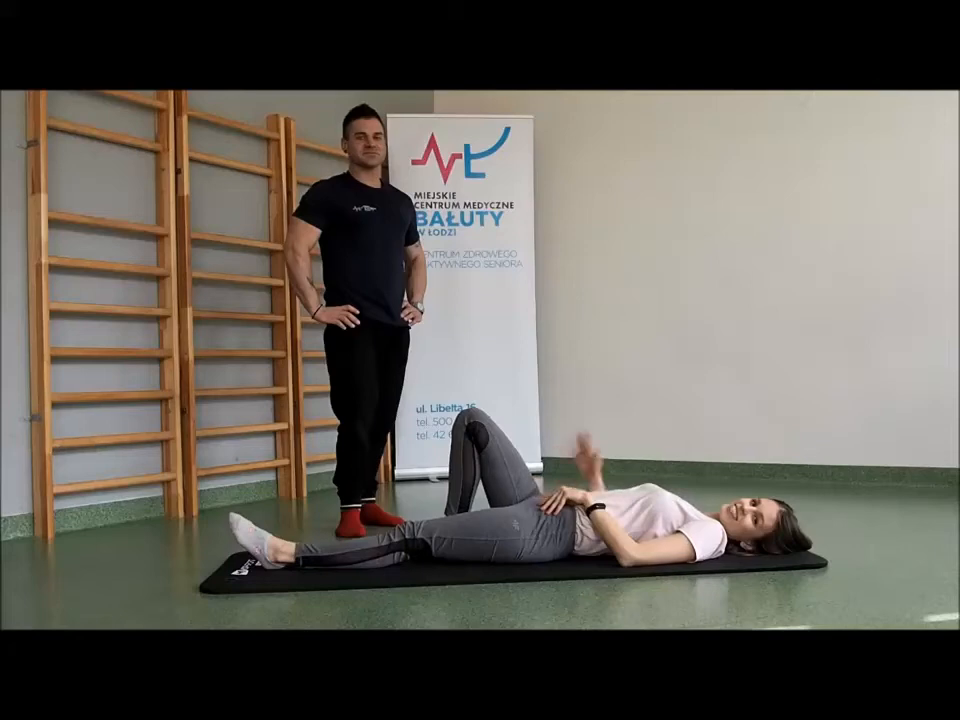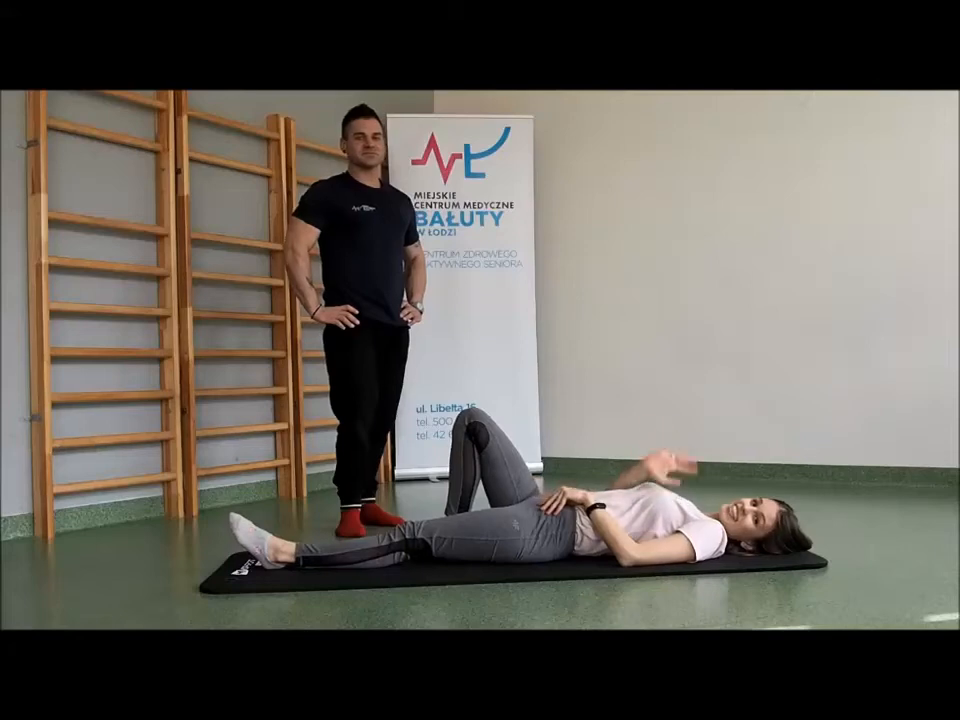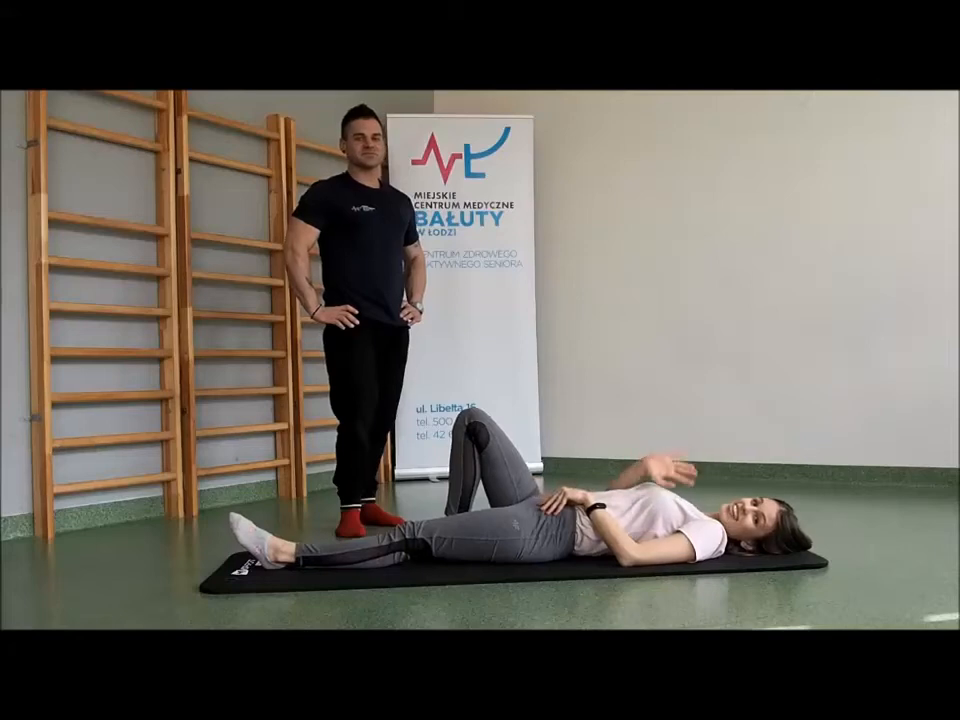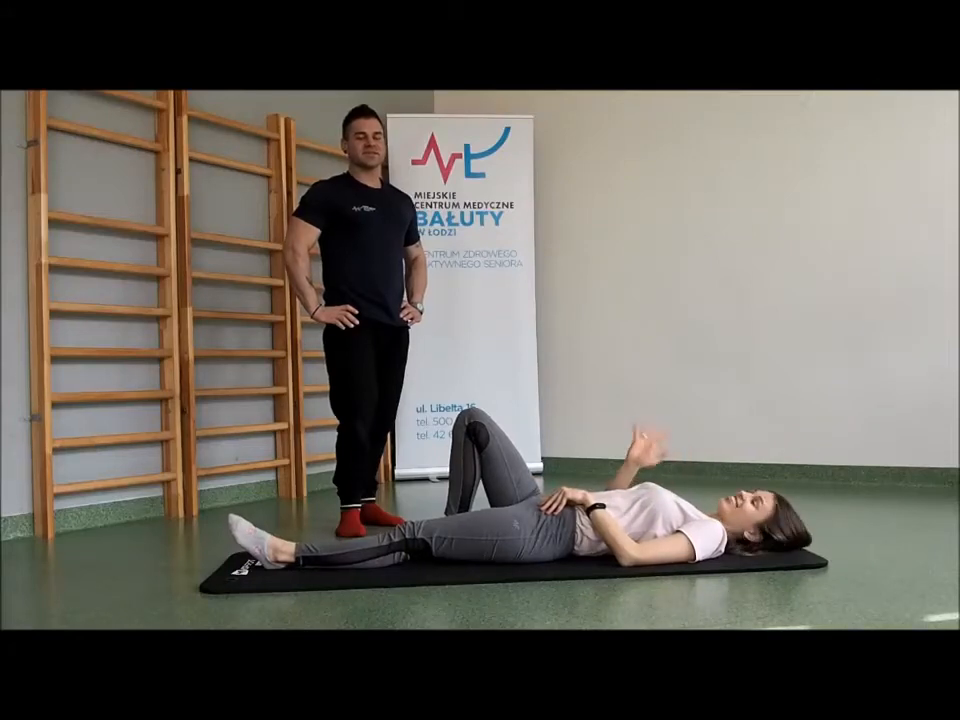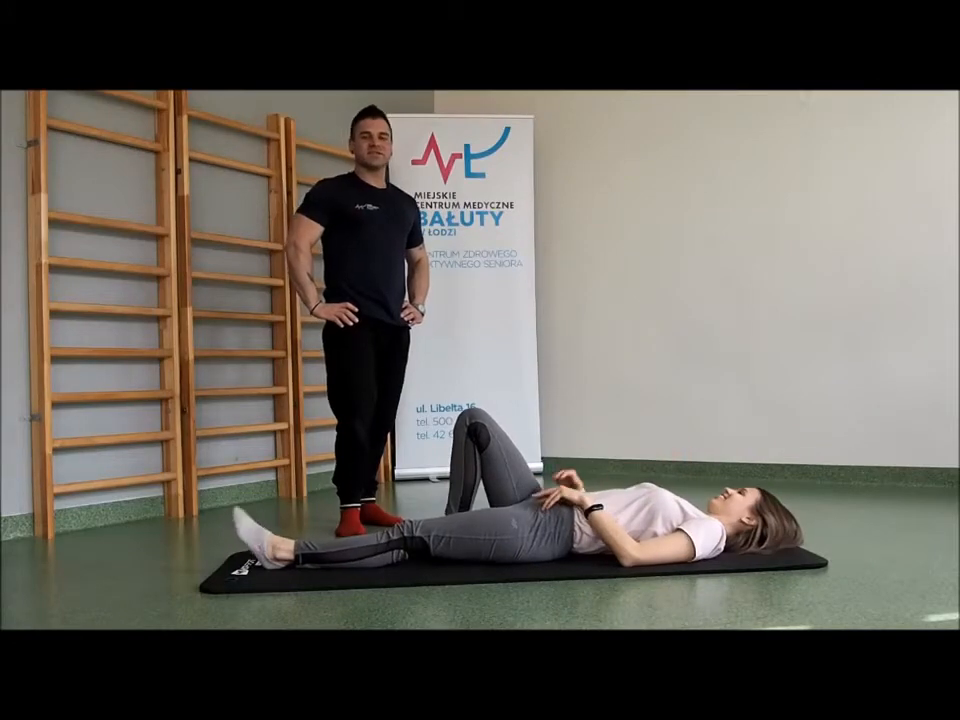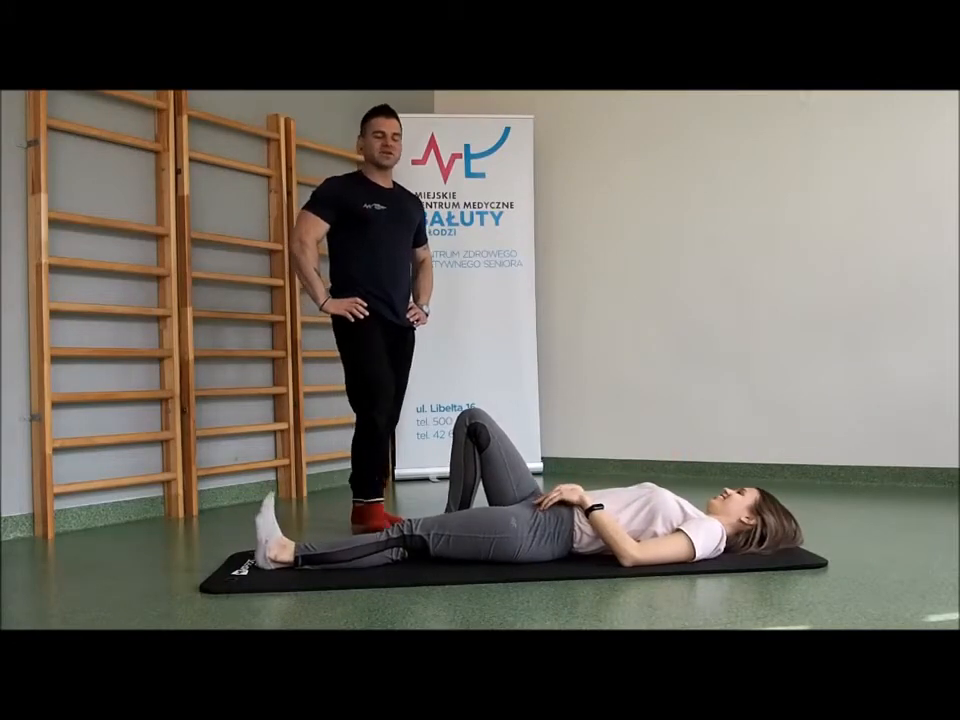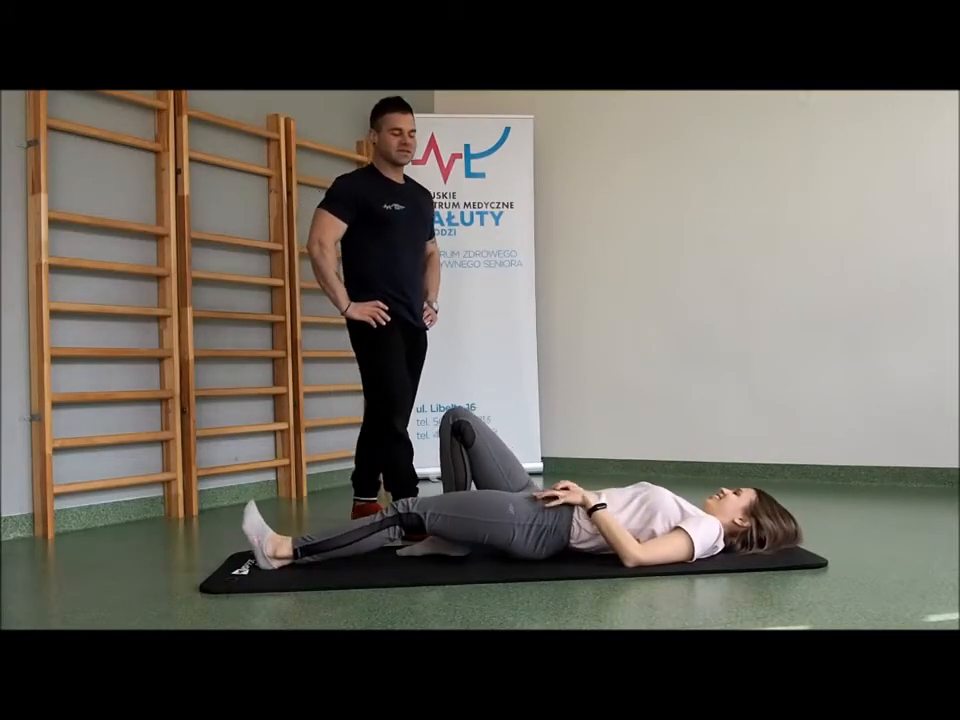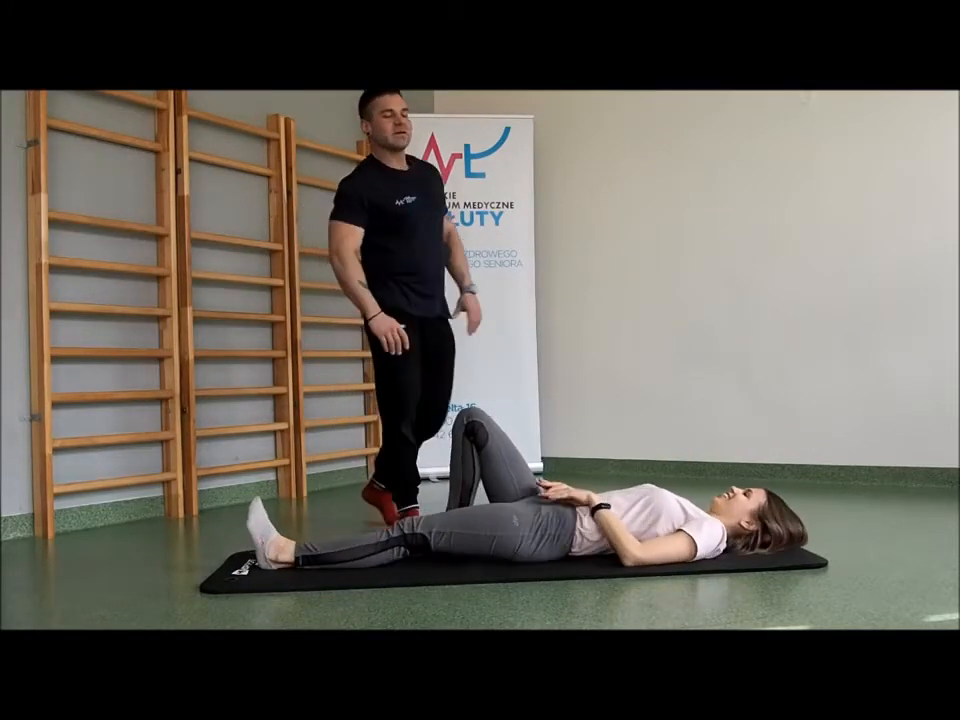
dt=0.4s
person 1, frame 1
left shoulder: (709, 540)
right shoulder: (696, 516)
left elbow: (631, 555)
left wrist: (586, 501)
right wrist: (592, 473)
left hip: (545, 534)
right hip: (545, 508)
left knee: (409, 537)
right knee: (472, 422)
left ankle: (287, 553)
right ankle: (452, 536)
person 1, frame 2
left shoulder: (710, 539)
right shoulder: (695, 514)
left elbow: (631, 555)
left wrist: (585, 499)
right wrist: (648, 469)
left hip: (544, 536)
right hip: (544, 507)
left knee: (408, 537)
right knee: (472, 421)
left ankle: (288, 554)
right ankle: (453, 534)
person 1, frame 3
left shoulder: (710, 539)
right shoulder: (697, 516)
left elbow: (631, 554)
left wrist: (586, 500)
right wrist: (647, 468)
left hip: (546, 535)
right hip: (543, 507)
left knee: (410, 536)
right knee: (473, 422)
left ankle: (288, 553)
right ankle: (453, 535)
person 1, frame 4
left shoulder: (711, 538)
right shoulder: (696, 516)
left elbow: (631, 555)
left wrist: (587, 500)
right wrist: (630, 462)
left hip: (547, 535)
right hip: (542, 507)
left knee: (409, 537)
right knee: (472, 421)
left ankle: (287, 554)
right ankle: (453, 534)
person 1, frame 5
left shoulder: (709, 536)
right shoulder: (691, 514)
left elbow: (633, 555)
left wrist: (586, 502)
right wrist: (579, 485)
left hip: (546, 535)
right hip: (545, 507)
left knee: (411, 535)
right knee: (474, 421)
left ankle: (288, 551)
right ankle: (452, 535)
person 1, frame 6
left shoulder: (708, 537)
right shoulder: (691, 516)
left elbow: (631, 555)
left wrist: (586, 500)
right wrist: (577, 495)
left hip: (544, 534)
right hip: (543, 509)
left knee: (409, 536)
right knee: (472, 422)
left ankle: (288, 553)
right ankle: (453, 533)
person 1, frame 7
left shoulder: (707, 534)
right shoulder: (690, 516)
left elbow: (637, 556)
left wrist: (589, 502)
right wrist: (582, 492)
left hip: (542, 526)
right hip: (540, 503)
left knee: (406, 512)
right knee: (457, 422)
left ankle: (286, 550)
right ankle: (450, 538)
person 1, frame 8
left shoulder: (710, 536)
right shoulder: (692, 515)
left elbow: (635, 554)
left wrist: (591, 500)
right wrist: (576, 491)
left hip: (547, 533)
right hip: (548, 508)
left knee: (409, 532)
right knee: (471, 421)
left ankle: (288, 553)
right ankle: (453, 536)
person 2, frame 1
left shoulder: (401, 201)
right shoulder: (328, 194)
left elbow: (416, 257)
right elbow: (295, 250)
left wrist: (417, 302)
right wrist: (317, 308)
left hip: (395, 327)
right hip: (352, 327)
left knee: (382, 418)
right knee: (357, 416)
left ankle: (368, 500)
right ankle: (350, 509)
person 2, frame 2
left shoulder: (400, 201)
right shoulder: (328, 194)
left elbow: (415, 257)
right elbow: (294, 251)
left wrist: (417, 302)
right wrist: (316, 308)
left hip: (395, 328)
right hip: (352, 327)
left knee: (382, 418)
right knee: (357, 417)
left ankle: (368, 500)
right ankle: (350, 509)
person 2, frame 3
left shoulder: (399, 201)
right shoulder: (327, 194)
left elbow: (415, 257)
right elbow: (294, 252)
left wrist: (416, 303)
right wrist: (316, 308)
left hip: (394, 327)
right hip: (351, 327)
left knee: (382, 418)
right knee: (358, 416)
left ankle: (367, 500)
right ankle: (350, 508)
person 2, frame 4
left shoulder: (401, 202)
right shoulder: (328, 194)
left elbow: (416, 258)
right elbow: (294, 251)
left wrist: (417, 303)
right wrist: (316, 308)
left hip: (394, 327)
right hip: (351, 326)
left knee: (382, 417)
right knee: (357, 416)
left ankle: (367, 500)
right ankle: (350, 509)
person 2, frame 5
left shoulder: (405, 203)
right shoulder: (331, 192)
left elbow: (419, 259)
right elbow: (296, 247)
left wrist: (418, 304)
right wrist: (316, 304)
left hip: (395, 326)
right hip: (351, 323)
left knee: (382, 417)
right knee: (356, 414)
left ankle: (366, 500)
right ankle: (349, 510)
person 2, frame 6
left shoulder: (410, 203)
right shoulder: (339, 189)
left elbow: (423, 260)
right elbow: (301, 242)
left wrist: (423, 304)
right wrist: (324, 299)
left hip: (401, 323)
right hip: (359, 317)
left knee: (385, 414)
right knee: (376, 406)
left ankle: (363, 501)
right ankle: (375, 504)
person 2, frame 7
left shoulder: (421, 196)
right shoulder: (353, 187)
right elbow: (319, 245)
left wrist: (431, 302)
right wrist: (346, 304)
left hip: (413, 322)
right hip: (375, 319)
left knee: (384, 413)
right knee: (392, 412)
left ankle: (365, 500)
person 2, frame 8
left shoulder: (429, 175)
right shoulder: (359, 185)
left elbow: (448, 235)
right elbow: (342, 254)
left wrist: (467, 288)
right wrist: (374, 314)
left hip: (435, 314)
right hip: (394, 318)
left knee: (433, 410)
right knee: (402, 414)
left ankle: (383, 484)
right ankle: (407, 508)
